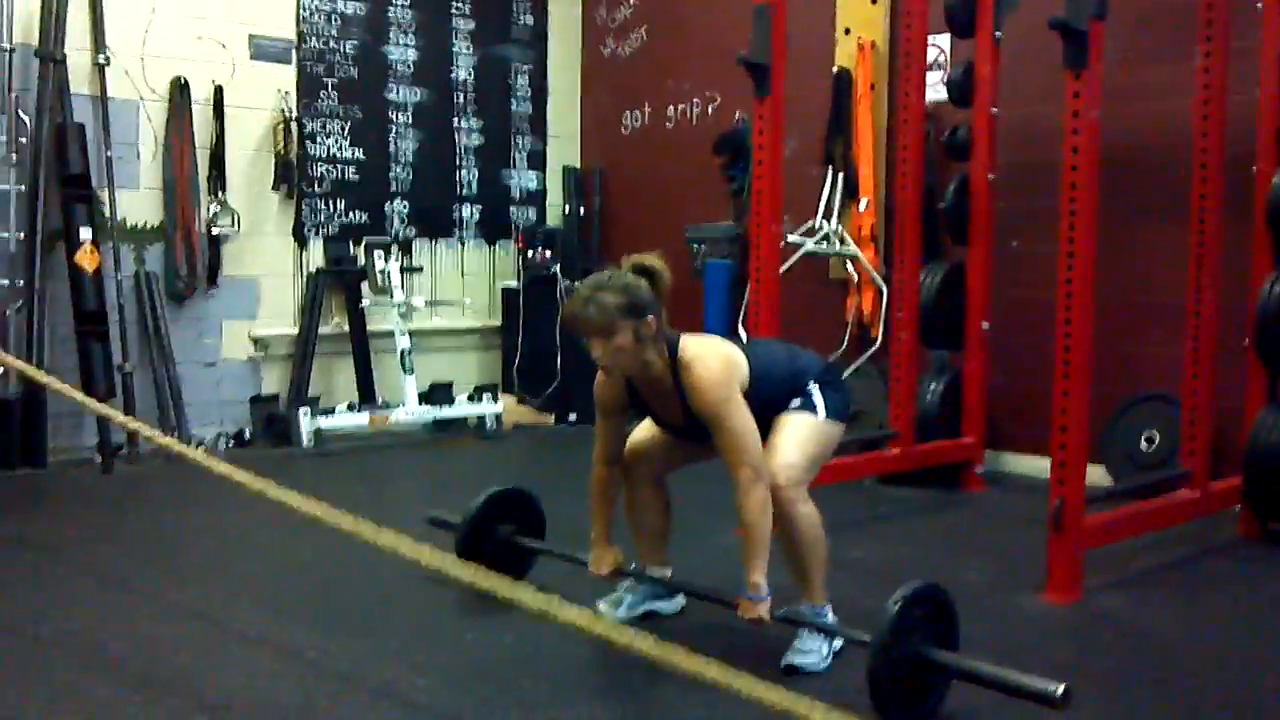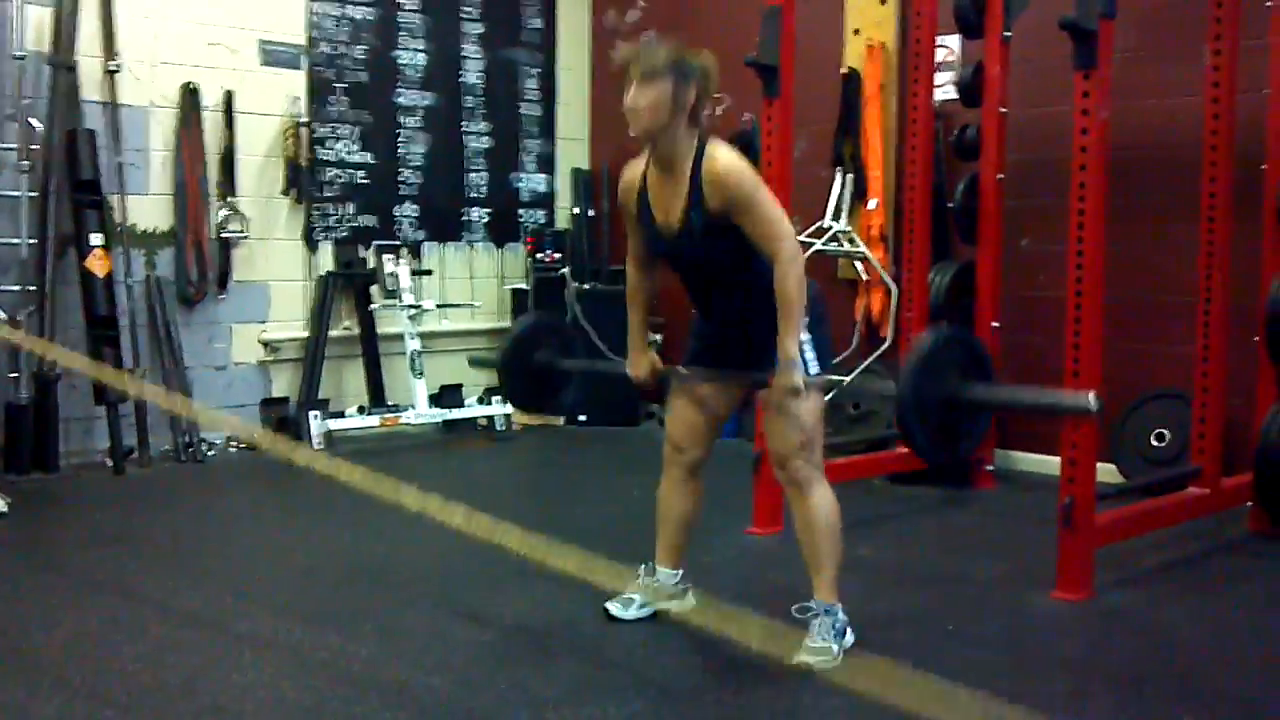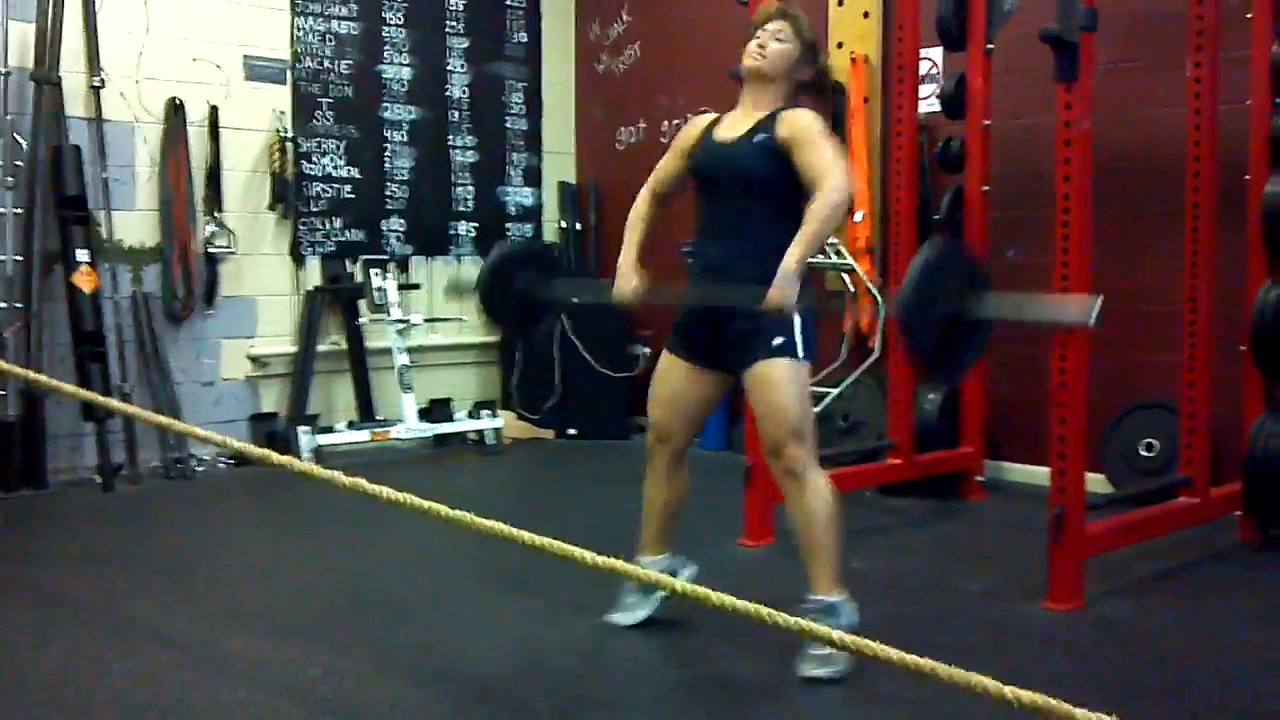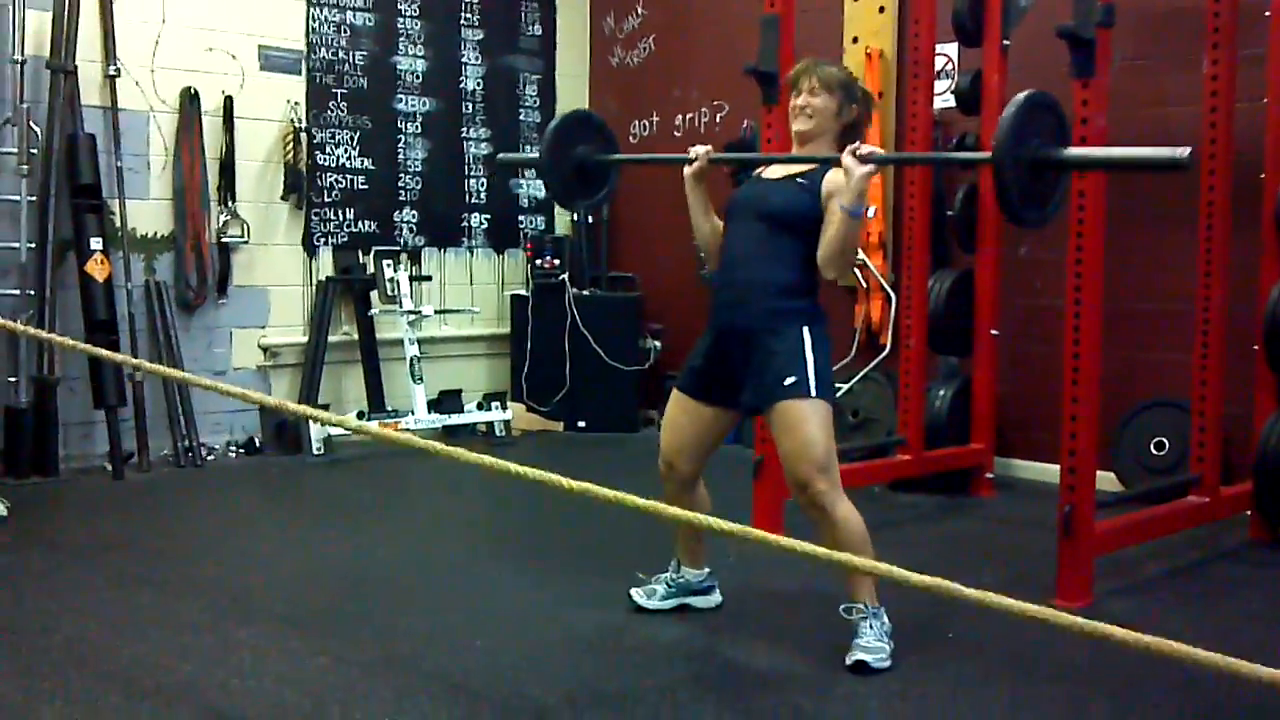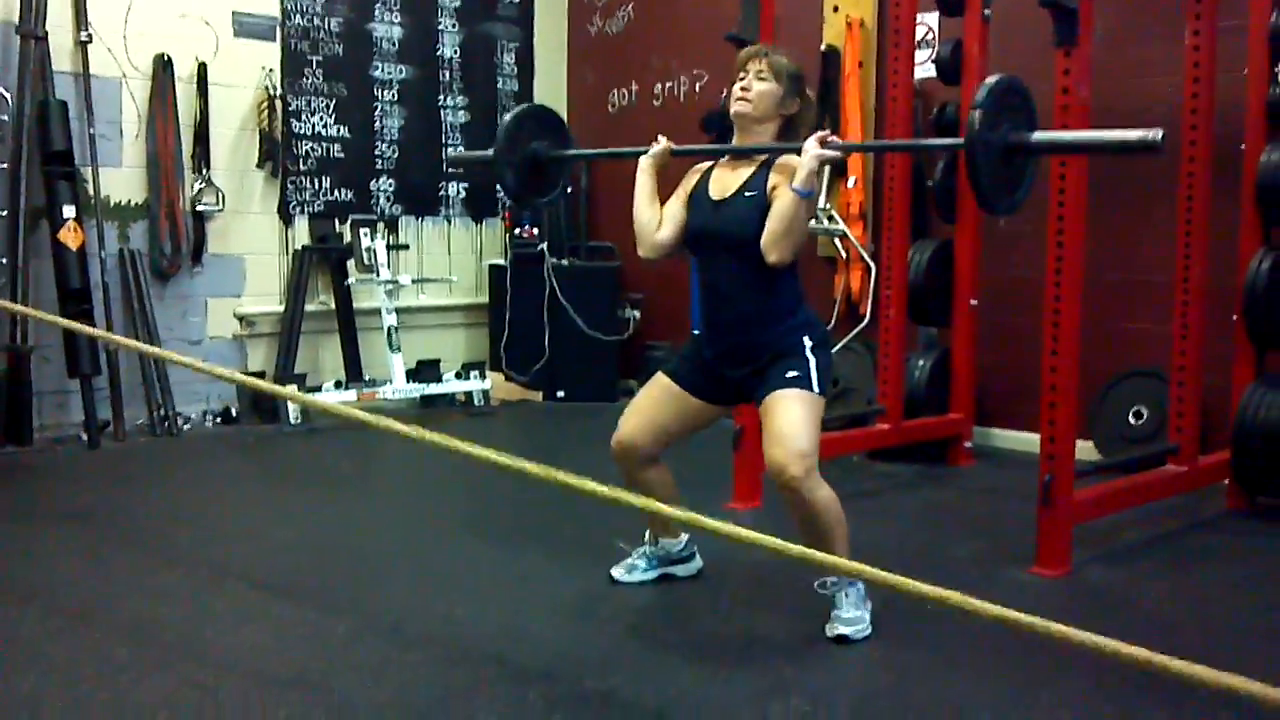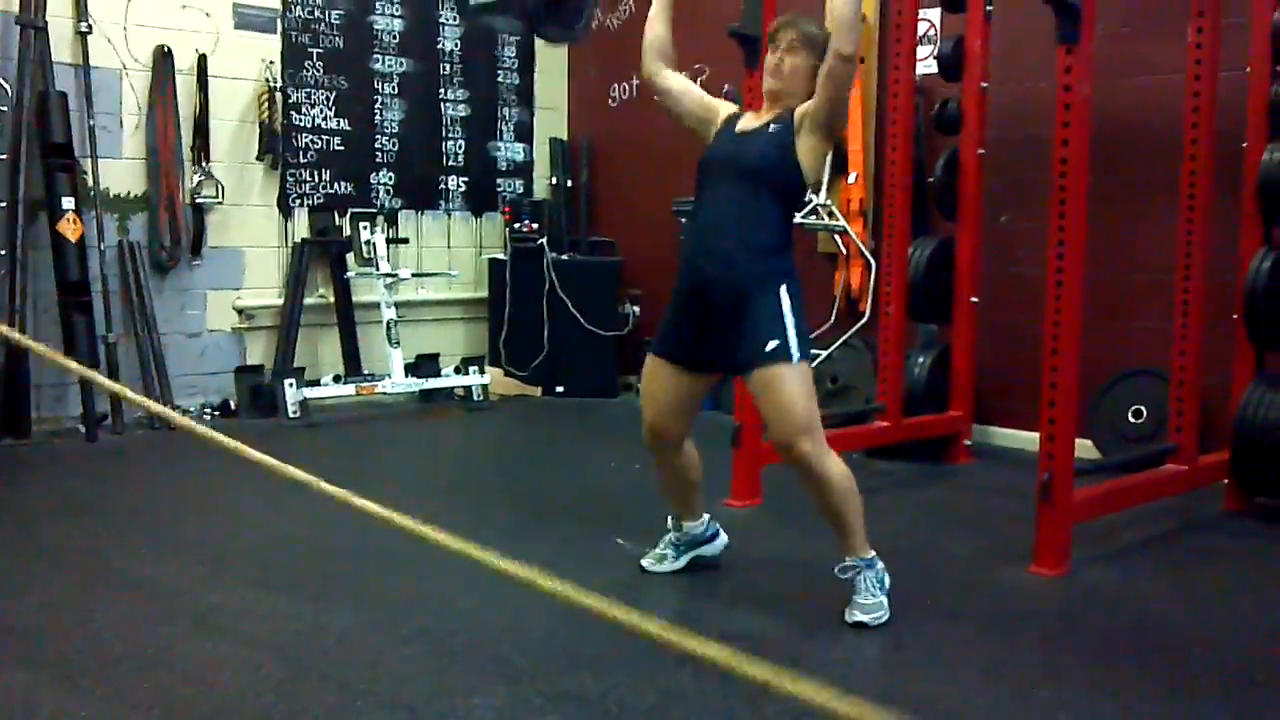
dt=0.7s
person 1, frame 1
left shoulder: (704, 373)
right shoulder: (612, 380)
left elbow: (751, 480)
right elbow: (606, 462)
left wrist: (756, 586)
right wrist: (600, 542)
left hip: (808, 390)
right hip: (747, 397)
left knee: (782, 482)
right knee: (637, 458)
left ankle: (818, 616)
right ankle: (655, 581)
person 1, frame 2
left shoulder: (723, 170)
right shoulder: (635, 180)
left elbow: (788, 257)
right elbow: (640, 266)
left wrist: (789, 356)
right wrist: (638, 345)
left hip: (777, 326)
right hip: (716, 331)
left knee: (797, 466)
right knee: (680, 455)
left ankle: (828, 616)
right ankle: (665, 582)
person 1, frame 3
left shoulder: (797, 123)
right shoulder: (704, 127)
left elbow: (837, 190)
right elbow: (651, 194)
left wrist: (791, 266)
right wrist: (629, 263)
left hip: (769, 309)
right hip: (704, 306)
left knee: (790, 451)
right knee: (664, 440)
left ankle: (831, 606)
right ankle: (658, 568)
person 1, frame 4
left shoulder: (837, 178)
right shoulder: (764, 173)
left elbow: (833, 265)
right elbow: (717, 250)
left wrist: (854, 190)
right wrist: (695, 184)
left hip: (787, 337)
right hip: (722, 335)
left knee: (815, 485)
right knee: (676, 466)
left ankle: (869, 614)
right ankle: (692, 576)
person 1, frame 5
left shoulder: (785, 172)
right shoulder: (701, 174)
left elbow: (777, 252)
right elbow: (652, 245)
left wrist: (807, 173)
right wrist: (647, 166)
left hip: (785, 347)
right hip: (714, 346)
left knee: (792, 468)
right knee: (630, 443)
left ankle: (847, 586)
right ankle: (670, 547)
person 1, frame 6
left shoulder: (812, 125)
right shoulder: (726, 119)
left elbow: (843, 58)
right elbow: (655, 69)
left hip: (763, 297)
right hip: (695, 296)
left knee: (801, 445)
right knee: (660, 432)
left ankle: (865, 567)
right ankle: (694, 528)
